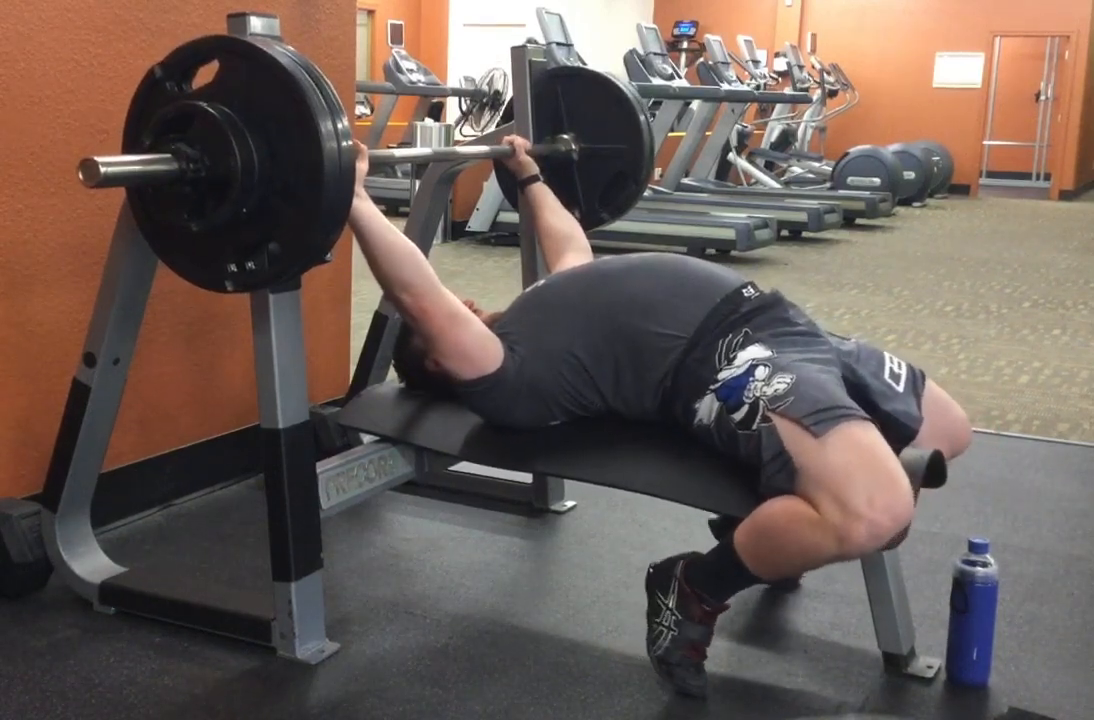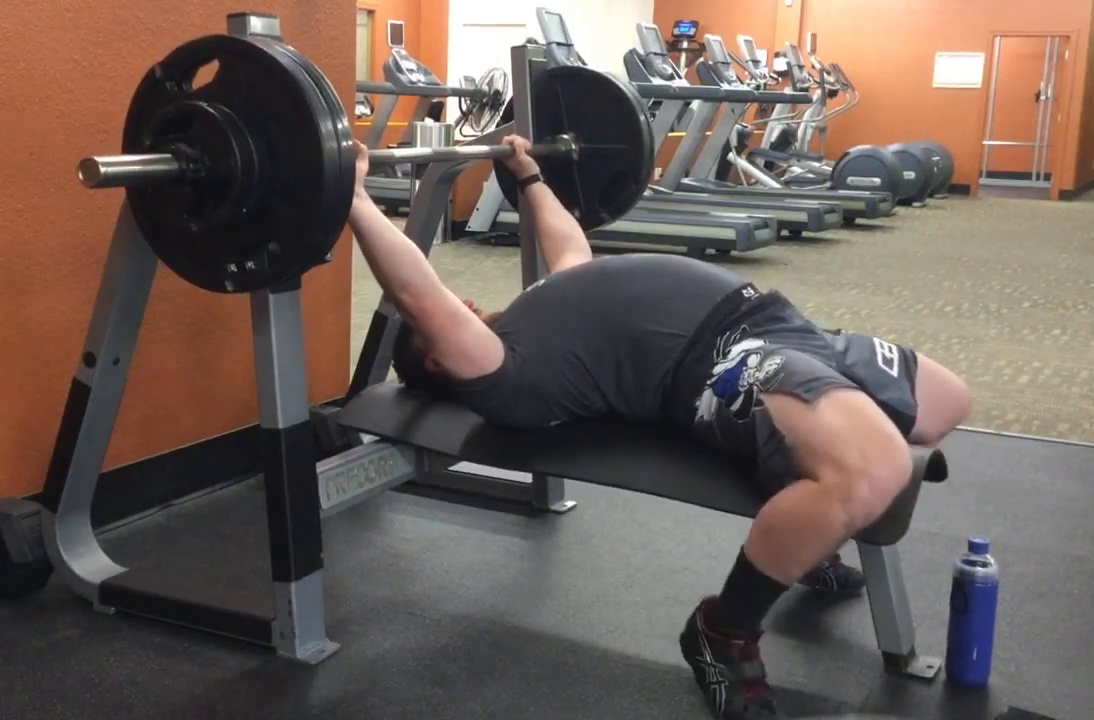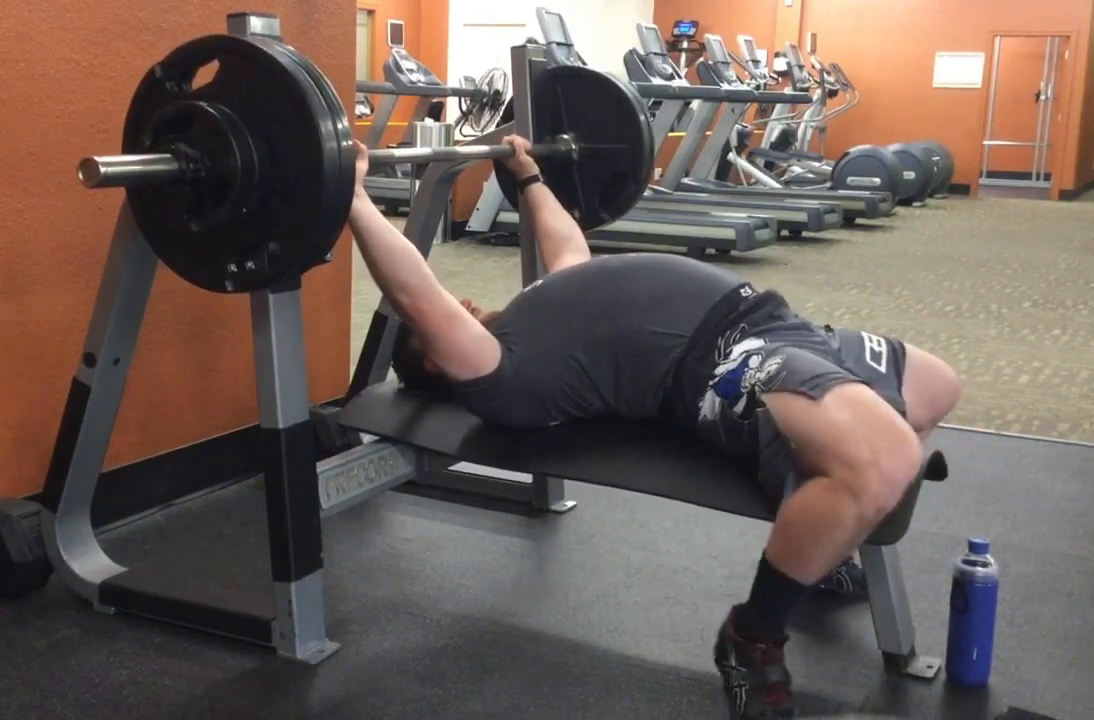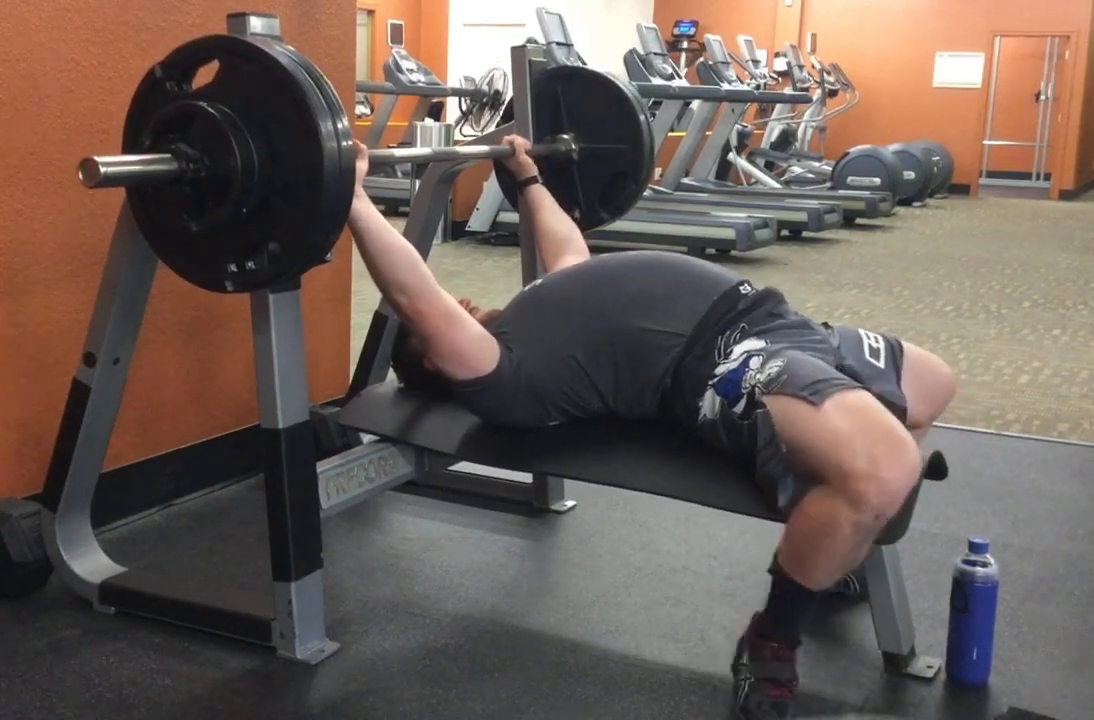
dt=0.3s
person 1, frame 1
left shoulder: (535, 321)
right shoulder: (503, 379)
left elbow: (573, 249)
right elbow: (419, 297)
left wrist: (528, 175)
right wrist: (353, 195)
left knee: (947, 435)
right knee: (872, 511)
left ankle: (763, 526)
right ankle: (694, 588)
person 1, frame 2
left shoulder: (534, 320)
right shoulder: (499, 377)
left elbow: (573, 250)
right elbow: (419, 297)
left wrist: (529, 175)
right wrist: (353, 198)
left knee: (946, 404)
right knee: (871, 469)
left ankle: (799, 540)
right ankle: (726, 629)
person 1, frame 3
left shoulder: (529, 320)
right shoulder: (499, 376)
left elbow: (570, 250)
right elbow: (416, 298)
left wrist: (528, 175)
right wrist: (354, 197)
left knee: (936, 393)
right knee: (883, 462)
left ankle: (811, 545)
right ankle: (754, 638)
person 1, frame 4
left shoulder: (530, 318)
right shoulder: (495, 373)
left elbow: (571, 253)
right elbow: (414, 298)
left wrist: (527, 177)
right wrist: (353, 198)
left knee: (931, 388)
right knee: (882, 471)
left ankle: (819, 546)
right ankle: (770, 641)
